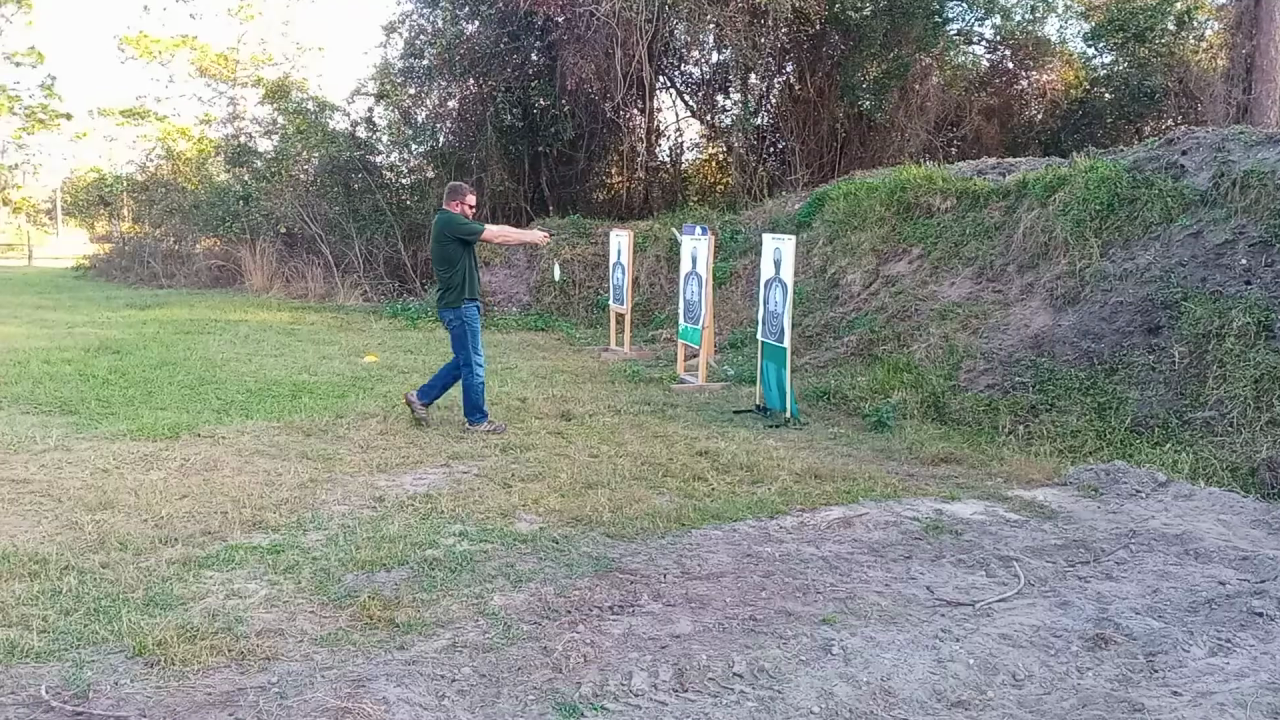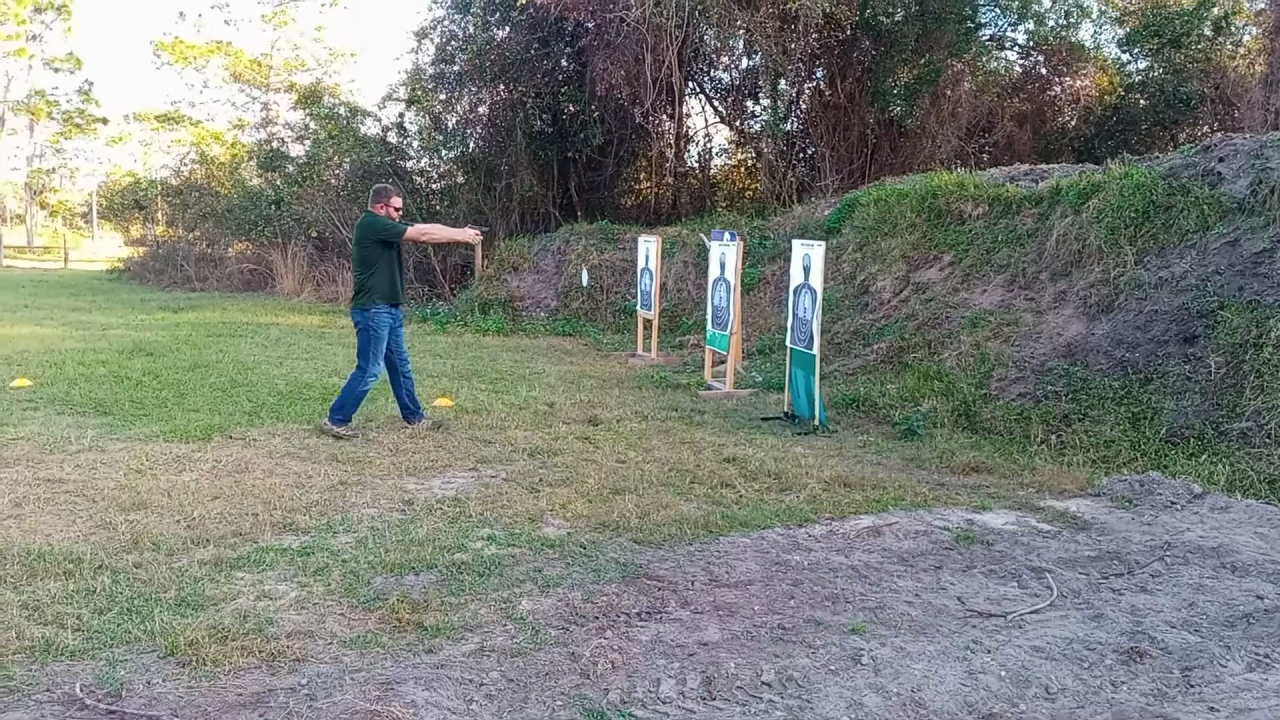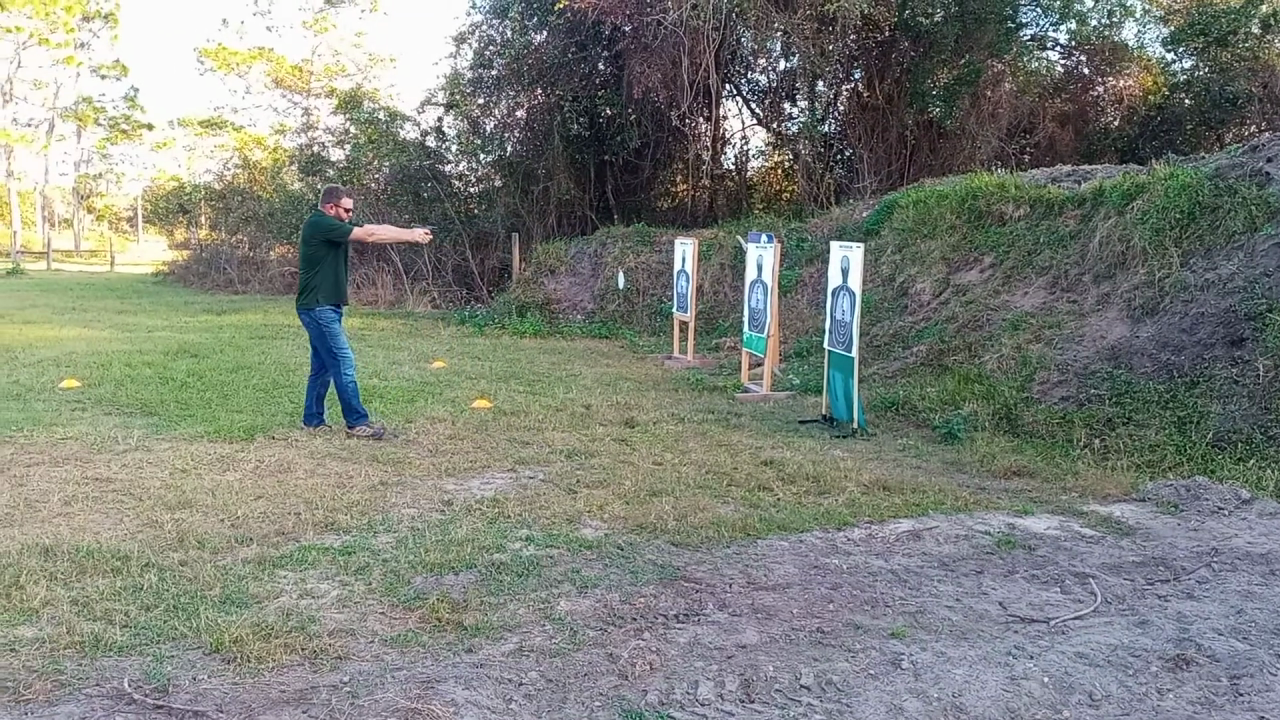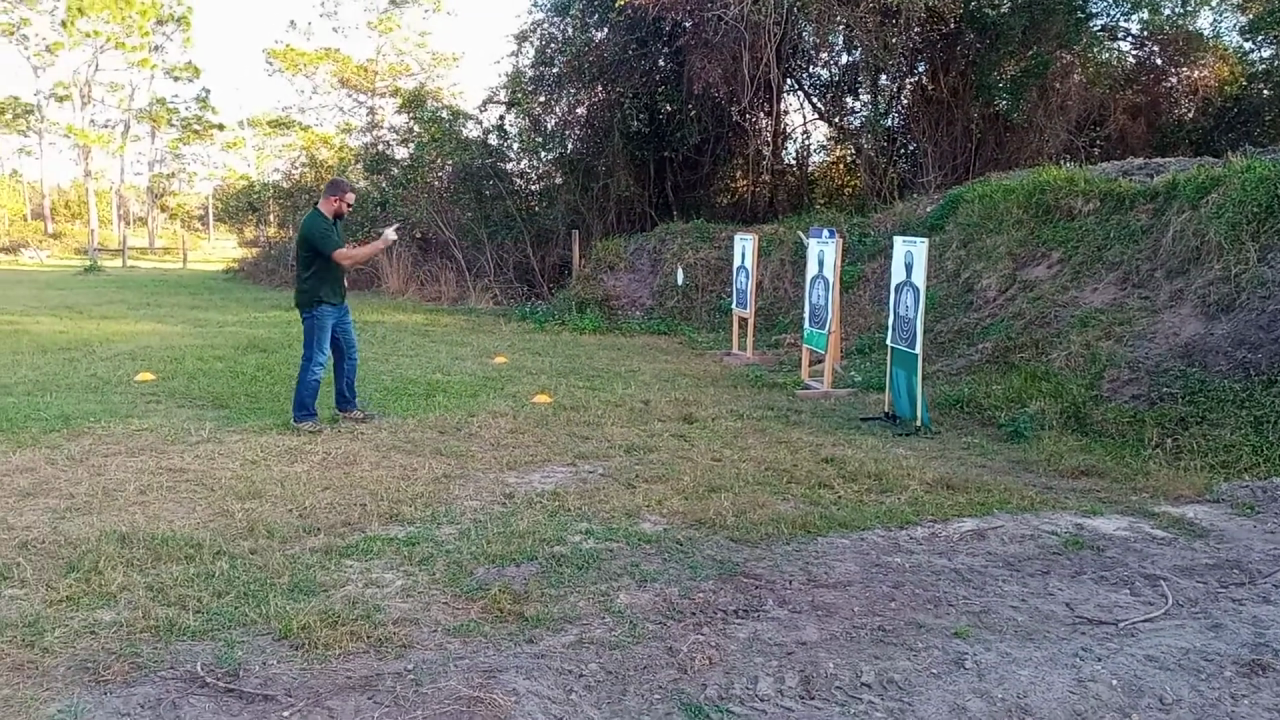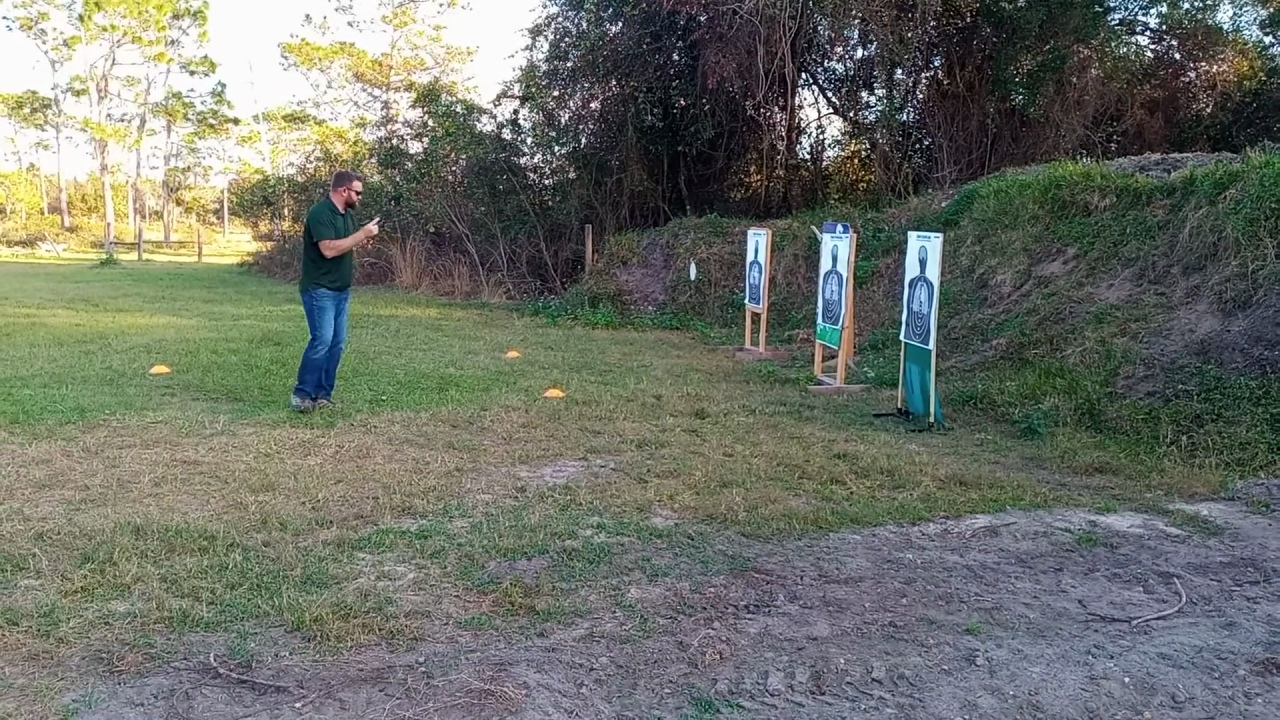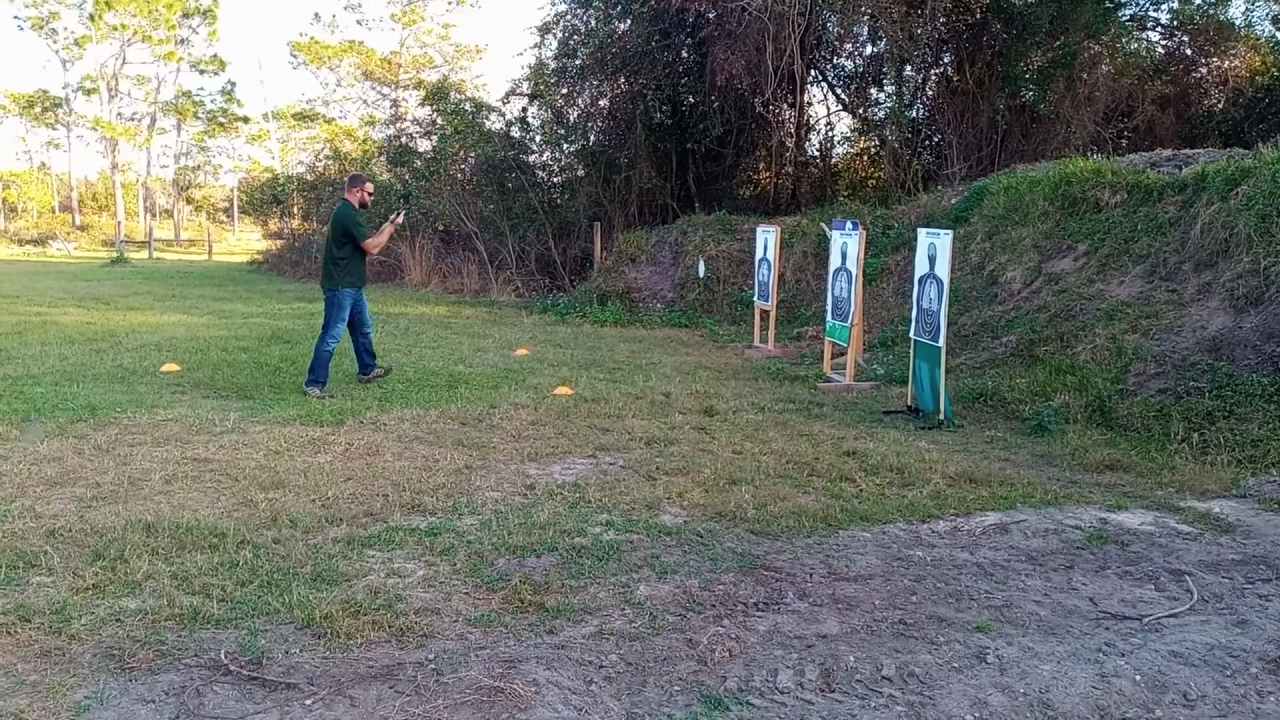
dt=0.7s
person 1, frame 1
left shoulder: (452, 222)
right shoulder: (450, 223)
left elbow: (495, 229)
right elbow: (496, 236)
left wrist: (529, 234)
right wrist: (531, 237)
left hip: (459, 304)
right hip: (459, 305)
left knee: (465, 359)
right knee: (473, 363)
left ankle: (421, 398)
right ankle: (477, 420)
person 1, frame 2
left shoulder: (384, 225)
right shoulder: (372, 225)
left elbow: (424, 228)
right elbow: (421, 235)
left wrist: (460, 232)
right wrist: (460, 236)
left hip: (387, 309)
right hip: (372, 310)
left knee: (400, 365)
right knee: (368, 369)
left ankle: (414, 416)
right ankle: (337, 420)
person 1, frame 3
left shoulder: (333, 226)
right shoulder: (319, 224)
left elbow: (372, 229)
right elbow: (368, 235)
left wrist: (411, 233)
right wrist: (410, 236)
left hip: (325, 307)
right hip: (318, 308)
left knee: (323, 366)
right knee: (343, 363)
left ankle: (313, 420)
right ankle: (357, 422)
person 1, frame 4
left shoulder: (333, 220)
right shoulder: (315, 225)
right elbow: (346, 259)
left wrist: (352, 259)
right wrist: (381, 244)
left hip: (336, 301)
right hip: (317, 304)
left knee: (348, 354)
right knee: (316, 360)
left ankle: (346, 406)
right ankle: (303, 416)
person 1, frame 5
left shoulder: (347, 214)
right shoulder: (320, 213)
right elbow: (328, 249)
left wrist: (361, 240)
right wrist: (362, 235)
left hip: (341, 289)
right hip: (319, 289)
left knee: (336, 344)
right knee: (322, 340)
left ankle: (322, 393)
right ankle: (302, 393)
person 1, frame 6
left shoulder: (348, 212)
right shoulder: (347, 214)
left elbow: (366, 242)
right elbow: (372, 247)
left wrist: (386, 226)
right wrist: (391, 227)
left hip: (352, 284)
right hip: (342, 286)
left knee: (363, 328)
right knee: (332, 334)
left ankle: (367, 370)
right ankle: (314, 383)
